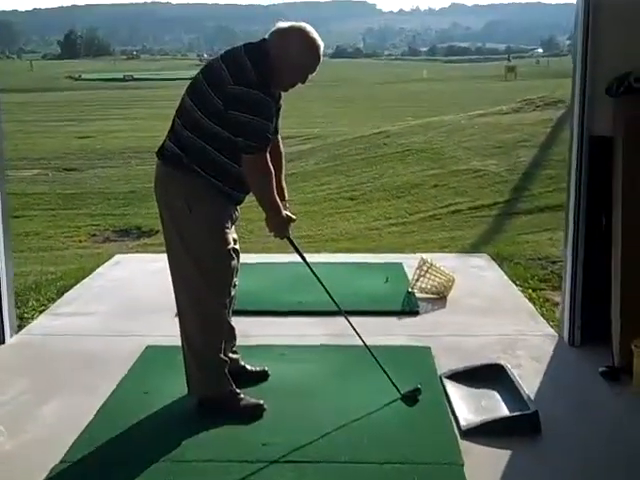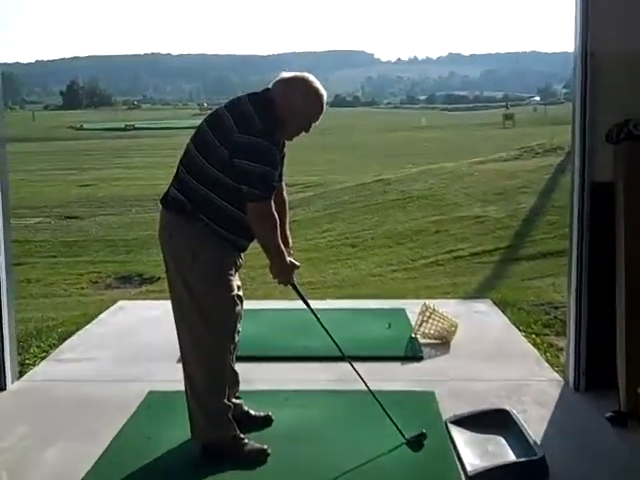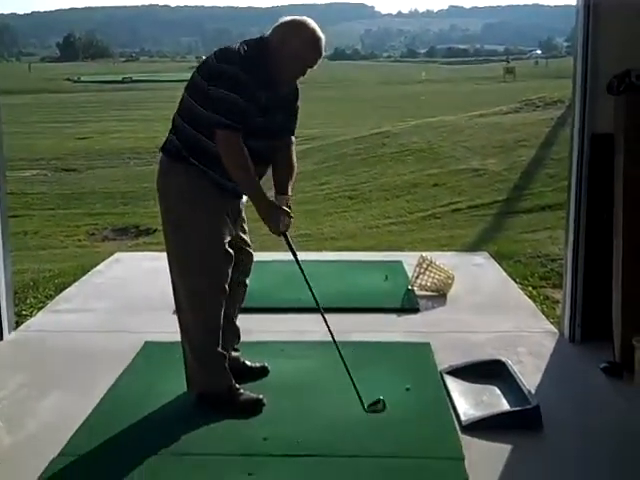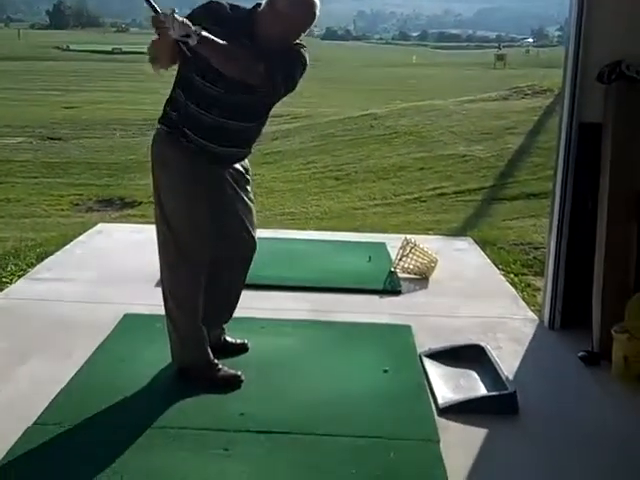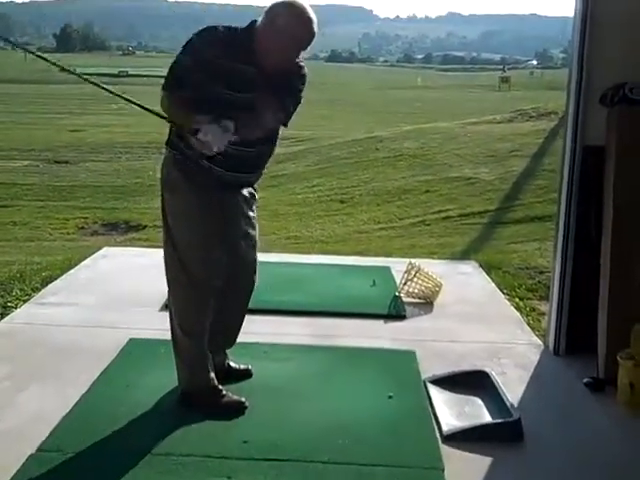
dt=0.7s
person 1, frame 1
left shoulder: (259, 73)
right shoulder: (248, 83)
left elbow: (271, 142)
right elbow: (254, 160)
left wrist: (281, 198)
right wrist: (275, 212)
left hip: (209, 186)
right hip: (190, 187)
left knee: (220, 277)
right knee: (204, 287)
left ankle: (224, 361)
right ankle: (211, 388)
person 1, frame 2
left shoulder: (263, 122)
right shoulder: (253, 132)
left elbow: (275, 190)
right elbow: (260, 209)
left wrist: (286, 246)
right wrist: (279, 259)
left hip: (212, 232)
right hip: (194, 234)
left knee: (224, 323)
right knee: (208, 333)
left ankle: (227, 407)
right ankle: (215, 434)
person 1, frame 3
left shoulder: (284, 88)
right shoulder: (232, 68)
left elbow: (284, 143)
right elbow: (227, 143)
left wrist: (283, 196)
right wrist: (263, 201)
left hip: (226, 186)
right hip: (189, 181)
left knee: (236, 267)
right knee: (204, 281)
left ankle: (225, 356)
right ankle: (211, 383)
person 1, frame 4
left shoulder: (293, 58)
left elbow: (245, 69)
right elbow: (159, 59)
left wrist: (195, 37)
right wrist: (169, 36)
left hip: (229, 161)
right hip: (180, 151)
left knee: (239, 245)
right knee: (188, 254)
left ankle: (210, 332)
right ankle: (192, 356)
person 1, frame 5
left shoulder: (292, 74)
right shoulder: (210, 45)
left elbow: (267, 118)
right elbow: (171, 99)
left wrist: (228, 130)
right wrist: (200, 126)
left hip: (238, 183)
right hip: (191, 177)
left knee: (240, 272)
right knee: (196, 278)
left ankle: (214, 357)
right ankle: (197, 383)
